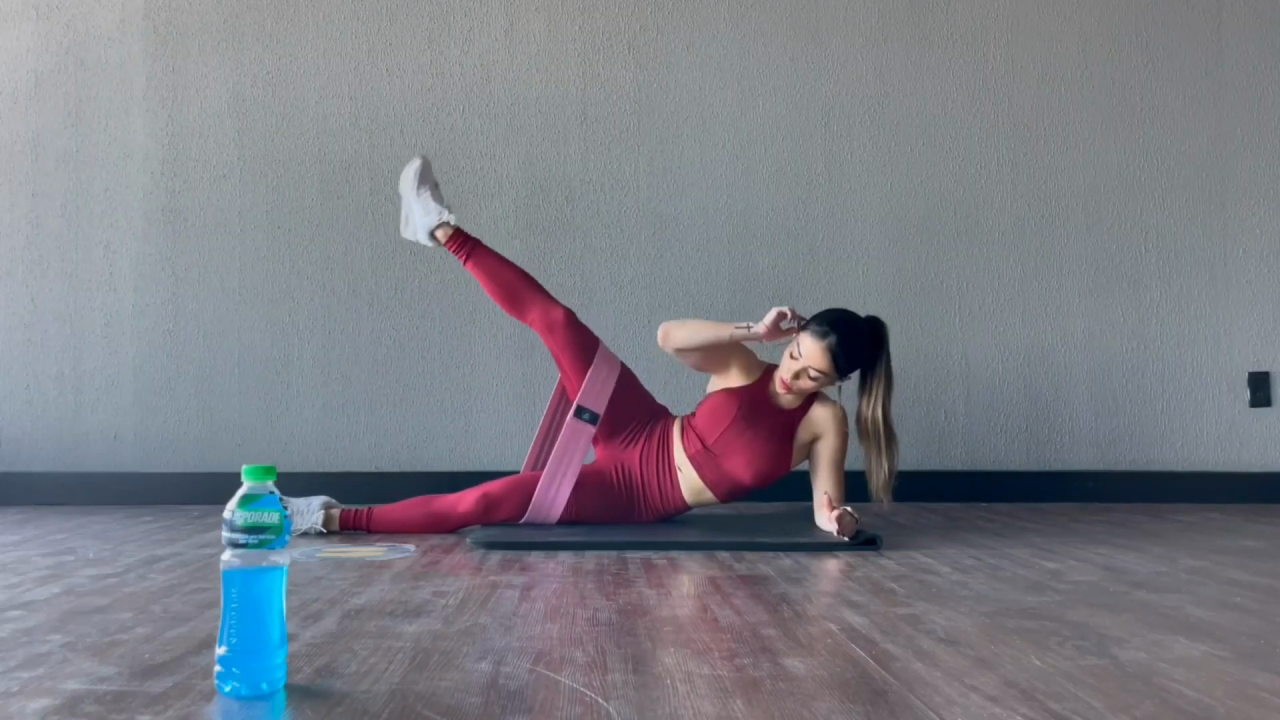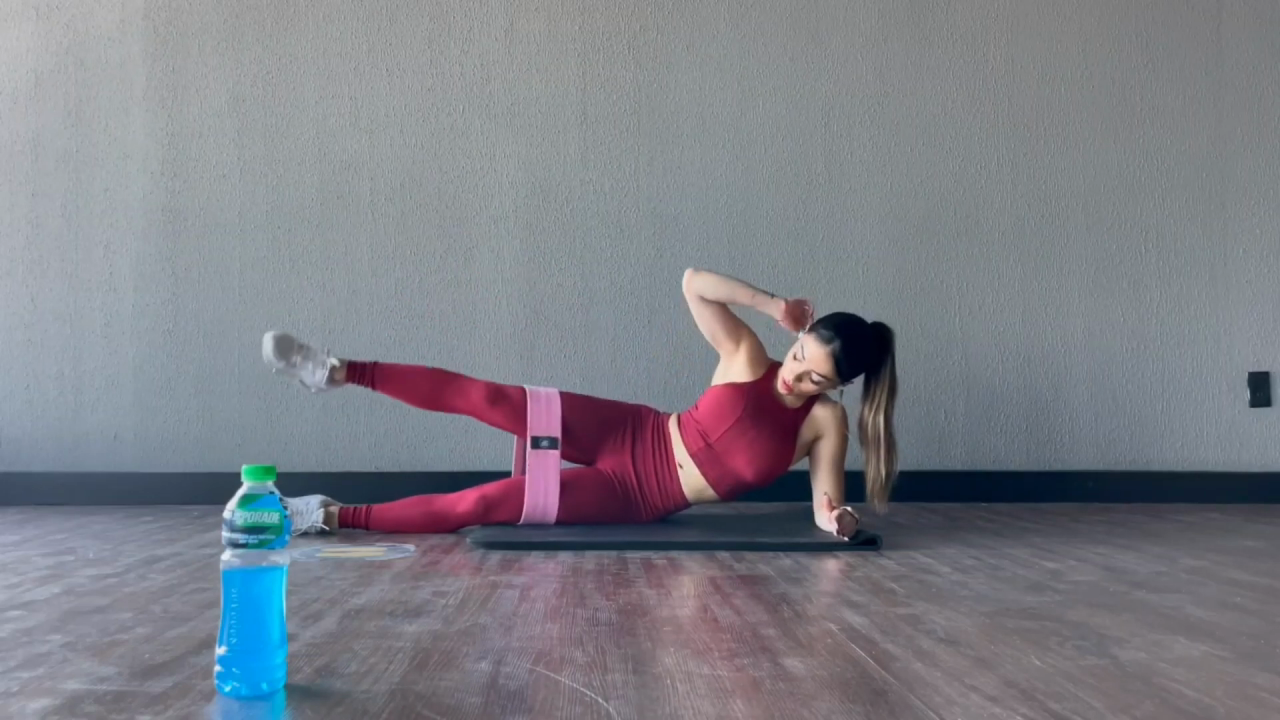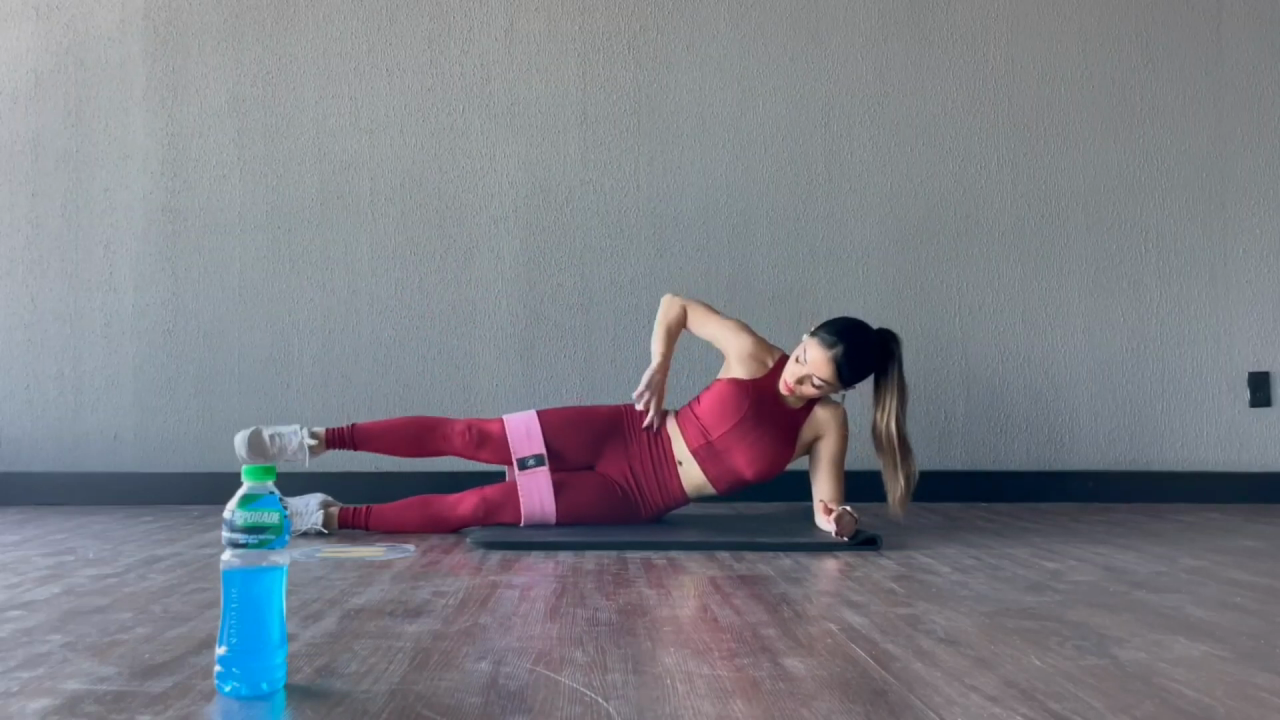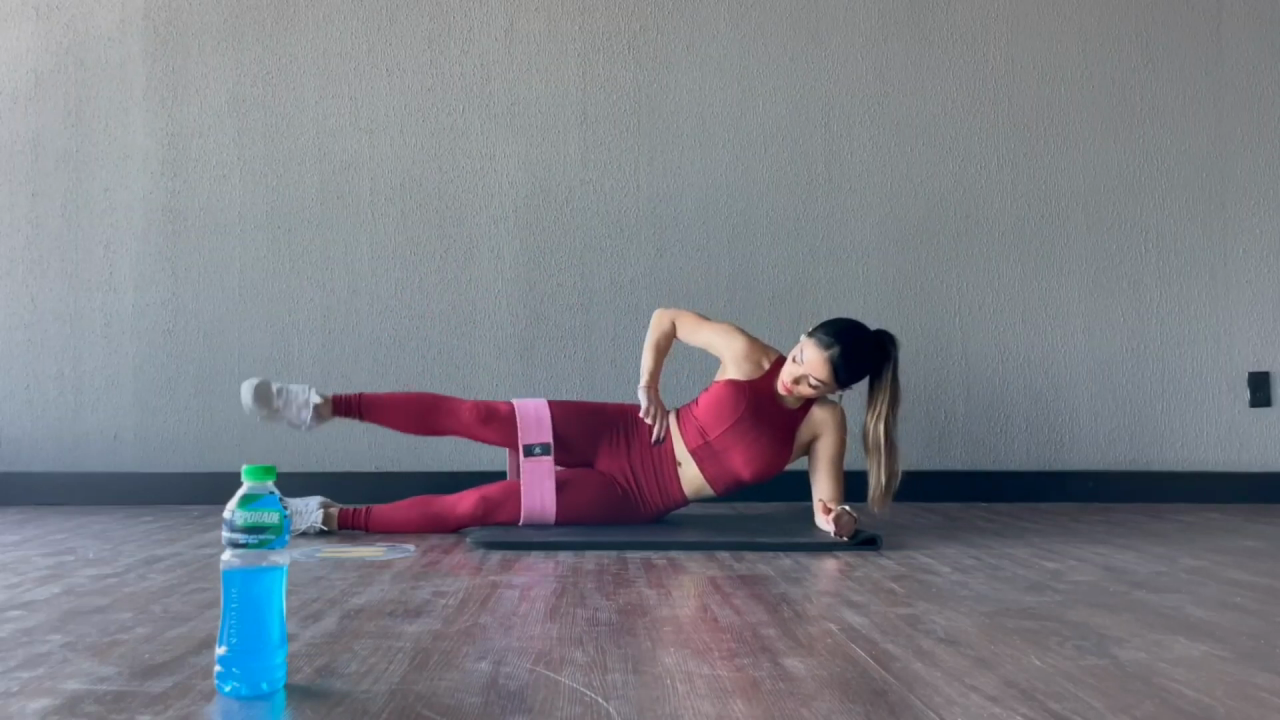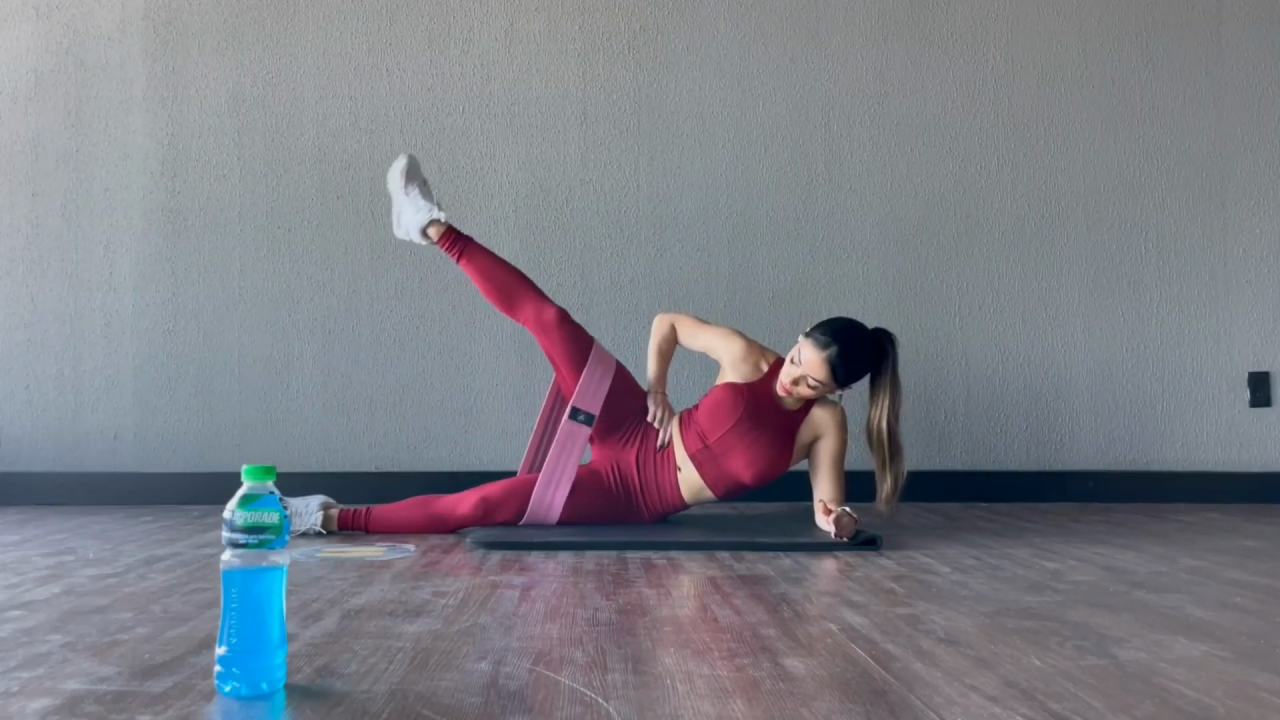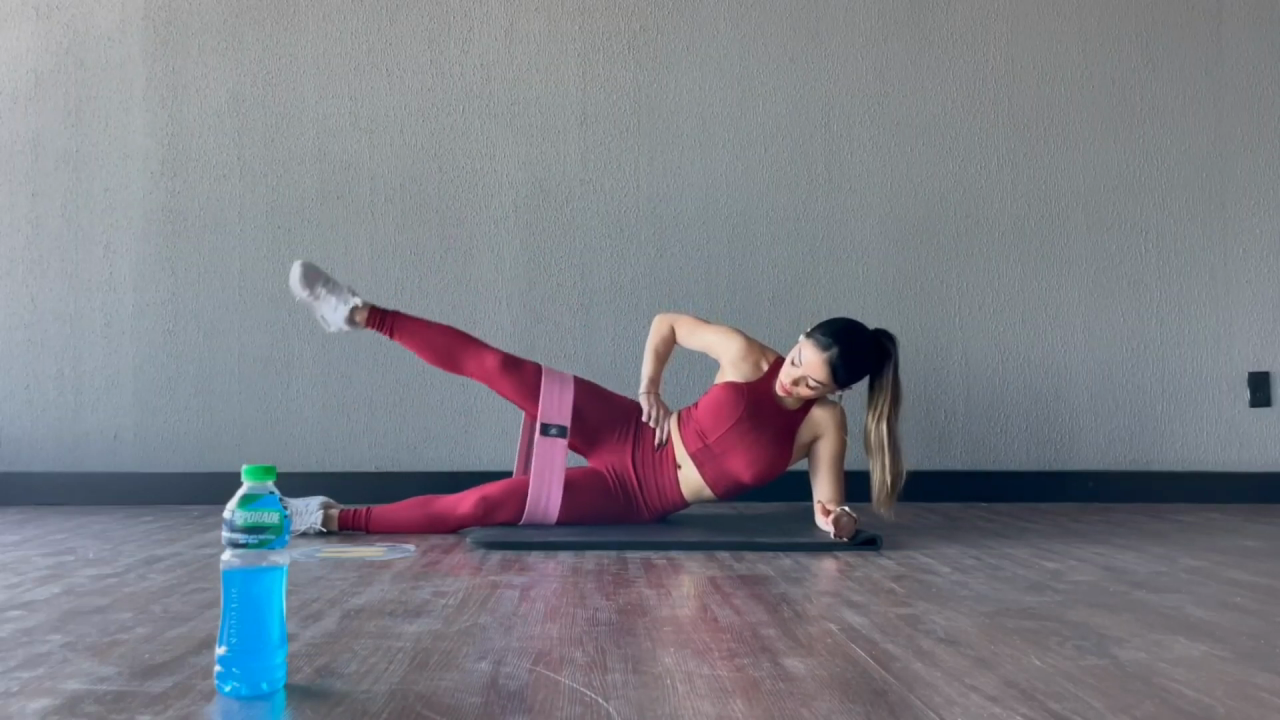
dt=0.4s
person 1, frame 1
left shoulder: (824, 420)
right shoulder: (744, 368)
left elbow: (828, 509)
right elbow: (669, 336)
left wrist: (837, 518)
right wrist: (752, 330)
left hip: (635, 498)
right hip: (639, 442)
left knee: (486, 503)
right knee: (557, 323)
left ankle: (338, 519)
right ankle: (443, 230)
person 1, frame 2
left shoulder: (826, 422)
right shoulder: (747, 360)
left elbow: (826, 508)
right elbow: (693, 281)
left wrist: (838, 517)
right wrist: (774, 305)
left hip: (634, 498)
right hip: (629, 439)
left knee: (484, 504)
right knee: (484, 397)
left ankle: (334, 515)
right ankle: (339, 371)
person 1, frame 3
left shoulder: (826, 423)
right shoulder: (754, 356)
left elbow: (827, 507)
right elbow: (674, 304)
left wrist: (835, 517)
right wrist: (658, 367)
left hip: (634, 499)
right hip: (622, 439)
left knee: (482, 506)
right knee: (467, 437)
left ankle: (332, 516)
right ankle: (320, 438)
person 1, frame 4
left shoulder: (824, 422)
right shoulder: (748, 354)
left elbow: (827, 510)
right elbow: (667, 318)
left wrist: (836, 519)
right wrist: (647, 385)
left hip: (634, 497)
right hip: (621, 439)
left knee: (484, 505)
right knee: (476, 417)
left ankle: (331, 516)
right ankle: (324, 407)
person 1, frame 5
left shoulder: (824, 422)
right shoulder: (747, 359)
left elbow: (828, 509)
right elbow: (667, 323)
left wrist: (834, 519)
right wrist: (656, 391)
left hip: (635, 499)
right hip: (635, 440)
left knee: (483, 506)
right knee: (551, 323)
left ankle: (335, 519)
right ankle: (434, 228)
person 1, frame 6
left shoulder: (824, 421)
right shoulder: (747, 356)
left elbow: (828, 511)
right elbow: (666, 324)
left wrist: (835, 518)
right wrist: (649, 390)
left hip: (635, 498)
right hip: (628, 438)
left knee: (483, 504)
right knee: (497, 368)
left ankle: (335, 516)
right ankle: (363, 314)
